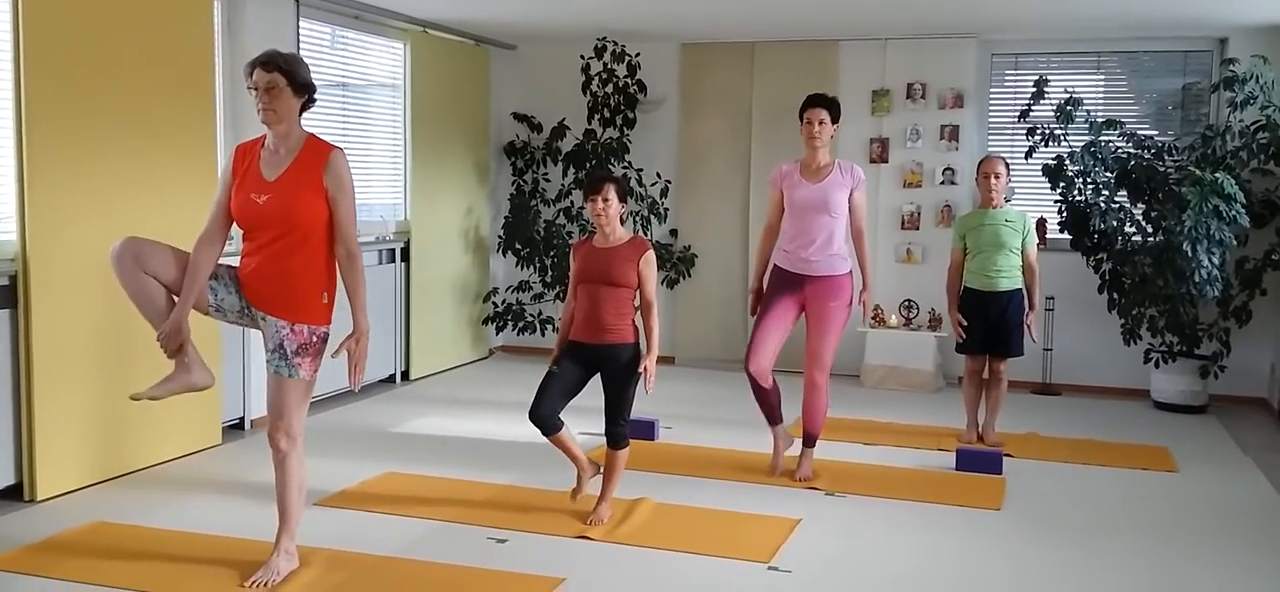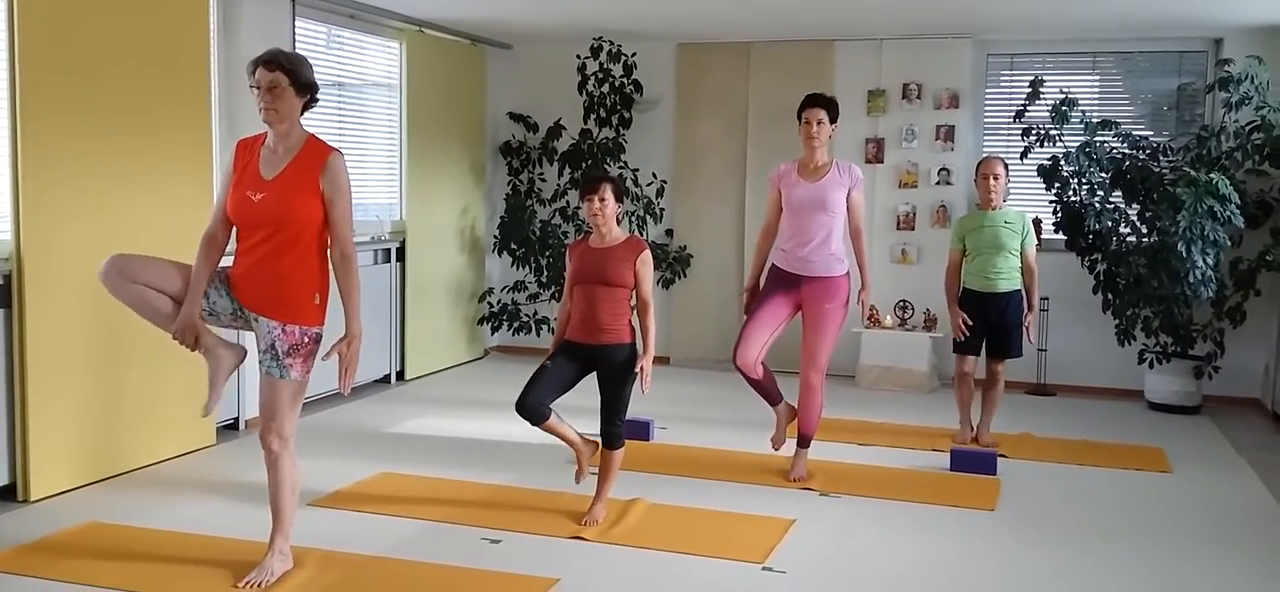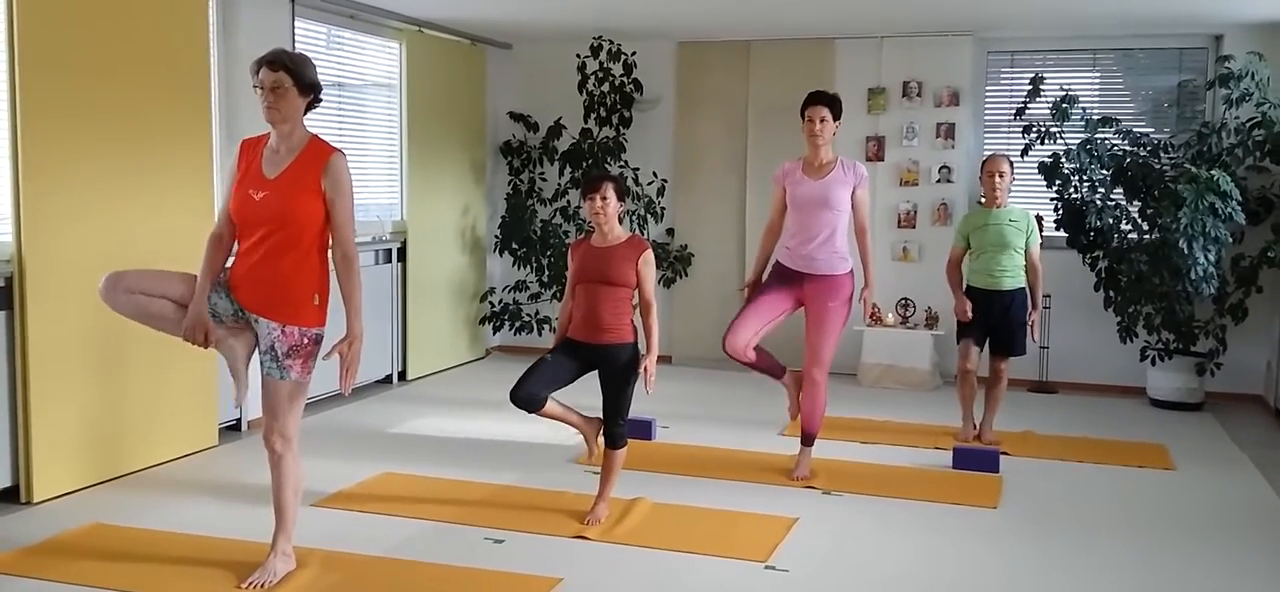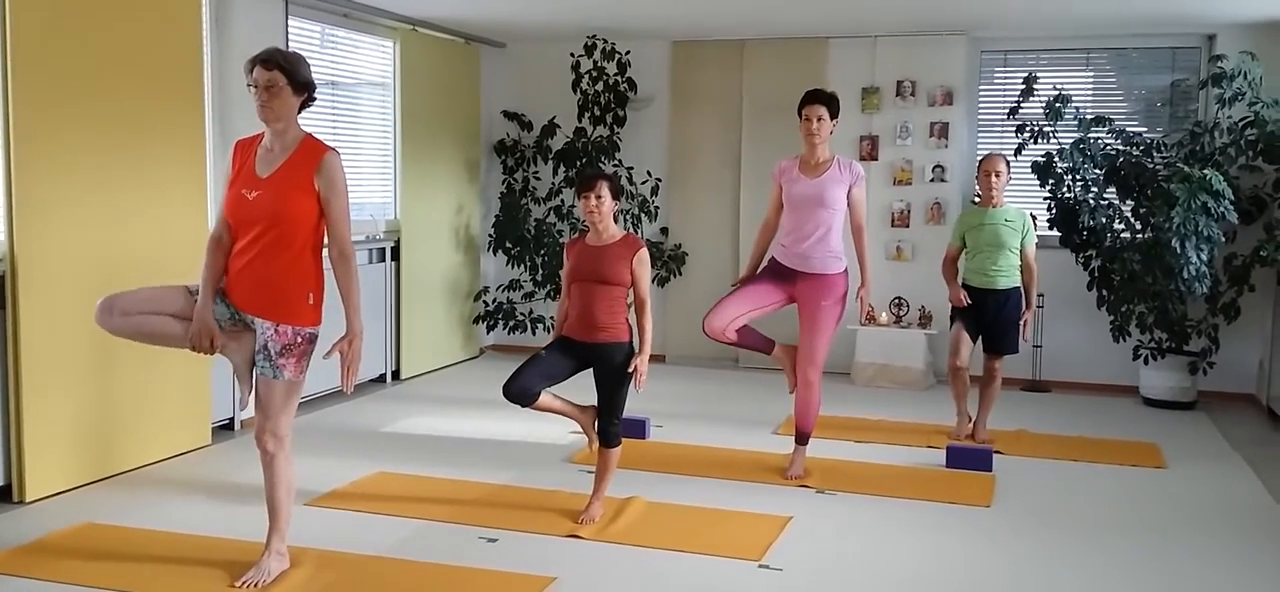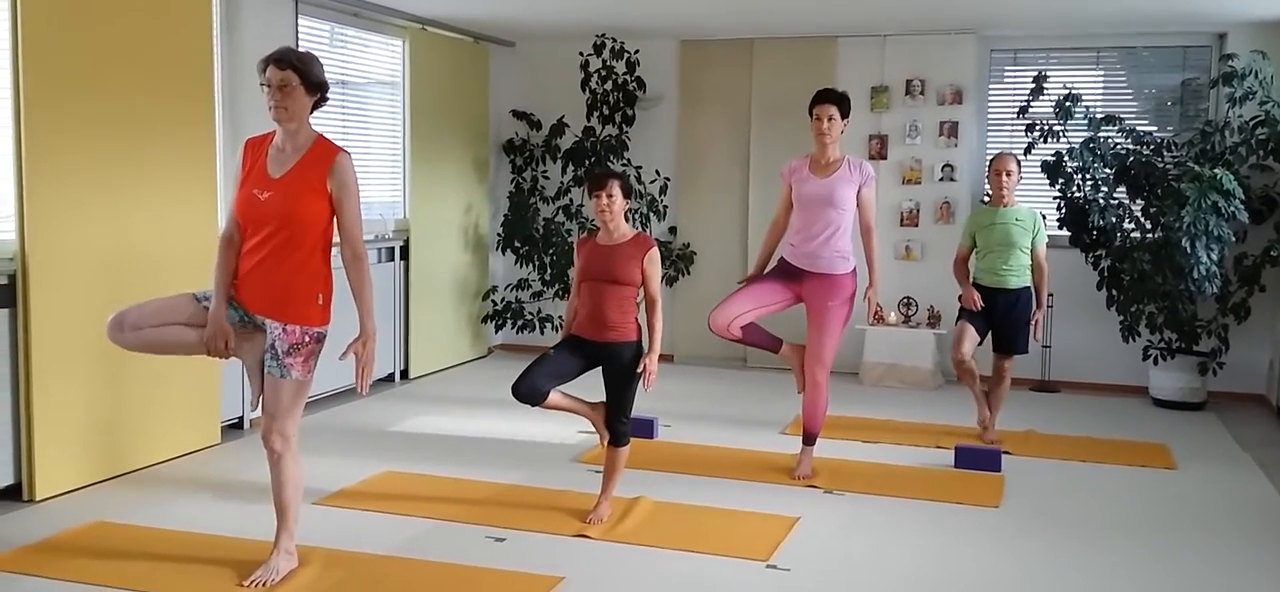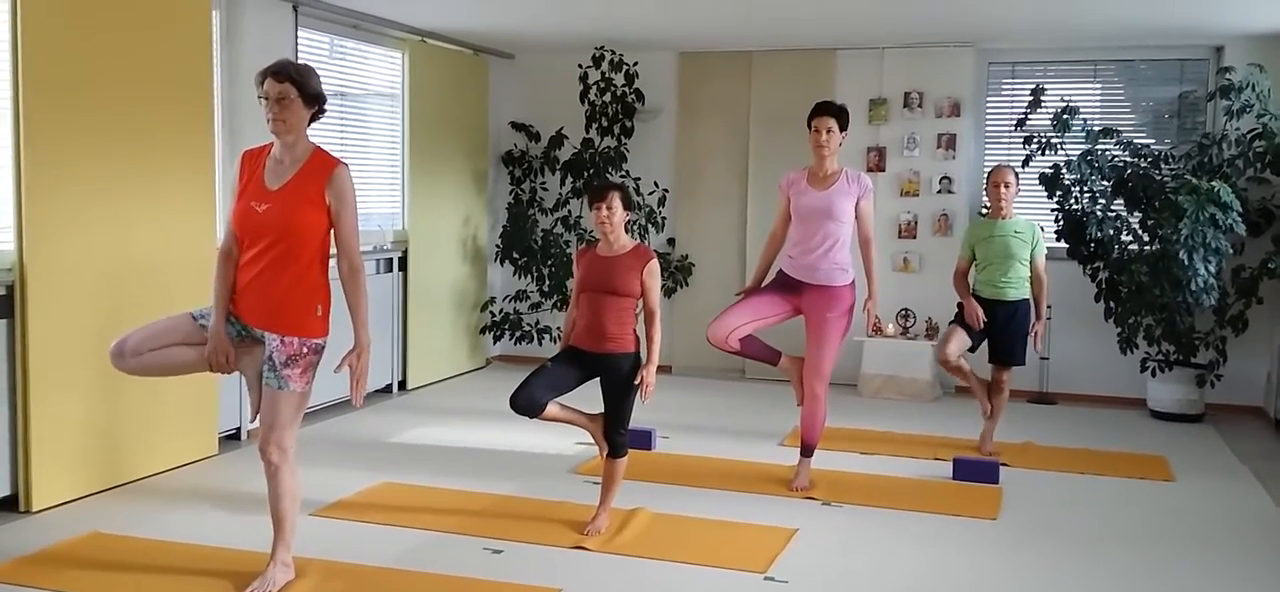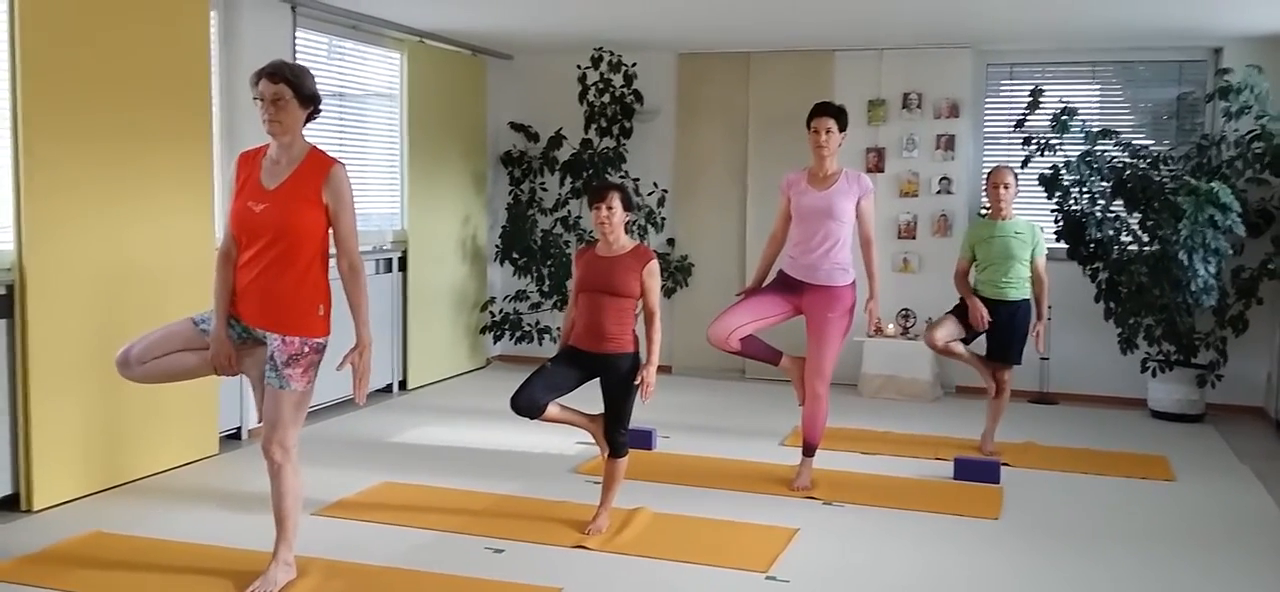
dt=0.3s
person 1, frame 1
left shoulder: (328, 161)
right shoulder: (241, 157)
left elbow: (347, 248)
right elbow: (212, 237)
left wrist: (361, 327)
right wrist: (181, 311)
left hip: (298, 312)
right hip: (245, 293)
left knee: (283, 434)
right knee: (128, 254)
right ankle: (189, 365)
person 1, frame 2
left shoulder: (326, 162)
right shoulder: (242, 152)
left elbow: (343, 250)
right elbow: (217, 232)
left wrist: (353, 329)
right wrist: (190, 305)
left hip: (292, 312)
right hip: (238, 294)
left knee: (276, 435)
right knee: (117, 271)
right ankle: (216, 352)
person 1, frame 3
left shoulder: (328, 163)
right shoulder: (246, 152)
left elbow: (345, 251)
right elbow: (223, 233)
left wrist: (355, 331)
right wrist: (198, 303)
left hip: (294, 312)
right hip: (239, 296)
left knee: (279, 436)
right knee: (115, 288)
right ankle: (231, 341)
person 1, frame 4
left shoulder: (321, 161)
right shoulder: (241, 152)
left elbow: (341, 249)
right elbow: (221, 236)
left wrist: (354, 329)
right wrist: (203, 310)
left hip: (288, 313)
right hip: (234, 298)
left knee: (271, 435)
right knee: (111, 312)
right ankle: (234, 344)
person 1, frame 5
left shoulder: (333, 162)
right shoulder: (251, 150)
left elbow: (354, 251)
right elbow: (231, 236)
left wrist: (368, 330)
right wrist: (216, 311)
left hip: (297, 313)
right hip: (242, 300)
left knee: (278, 435)
right knee: (122, 328)
right ankle: (242, 345)
person 1, frame 6
left shoulder: (331, 175)
right shoulder: (248, 163)
left elbow: (351, 263)
right elbow: (229, 249)
left wrist: (363, 342)
right wrist: (218, 326)
left hip: (295, 326)
right hip: (241, 314)
left knee: (275, 447)
right knee: (125, 354)
right ankle: (242, 360)
person 1, frame 7
left shoulder: (328, 174)
right shoulder: (245, 164)
left elbow: (350, 262)
right elbow: (229, 251)
left wrist: (364, 339)
right wrist: (219, 328)
left hip: (297, 326)
right hip: (242, 315)
left knee: (278, 446)
right knee: (131, 362)
right ankle: (245, 361)
person 2, frame 1
left shoulder: (851, 175)
right shoulder: (783, 174)
left elbow: (858, 231)
right elbow: (771, 229)
left wrist: (867, 283)
right wrist: (756, 280)
left hip: (832, 281)
right hip: (786, 277)
left knee: (817, 373)
right knee: (756, 363)
left ankle: (807, 455)
right ankle: (779, 434)
person 2, frame 2
left shoulder: (849, 175)
right shoulder: (782, 174)
left elbow: (857, 231)
right elbow: (769, 229)
left wrist: (866, 284)
right wrist: (753, 279)
left hip: (829, 282)
right hip: (784, 277)
left knee: (813, 374)
right knee: (744, 357)
left ankle: (801, 455)
right ankle: (782, 409)
person 2, frame 3
left shoulder: (854, 173)
right shoulder: (787, 172)
left elbow: (862, 229)
right elbow: (774, 226)
left wrist: (869, 282)
right wrist: (755, 275)
left hip: (832, 280)
right hip: (787, 273)
left knee: (817, 371)
right knee: (736, 343)
left ankle: (805, 454)
right ankle: (787, 378)
person 2, frame 4
left shoulder: (849, 171)
right shoulder: (784, 170)
left elbow: (859, 228)
right elbow: (770, 224)
left wrist: (866, 281)
right wrist: (749, 271)
left hip: (826, 278)
right hip: (781, 270)
left knee: (810, 371)
right knee: (716, 323)
left ankle: (799, 453)
right ankle: (782, 353)
person 2, frame 5
left shoulder: (860, 172)
right shoulder: (794, 169)
left elbow: (868, 228)
right elbow: (779, 223)
left wrist: (874, 282)
right wrist: (757, 270)
left hip: (835, 278)
right hip: (789, 270)
left knee: (818, 372)
right knee: (721, 320)
left ankle: (806, 453)
right ankle: (790, 351)
person 2, frame 6
left shoulder: (858, 184)
right shoulder: (792, 181)
left elbow: (866, 240)
right elbow: (777, 235)
left wrist: (873, 293)
right wrist: (755, 282)
left hip: (833, 290)
right hip: (788, 282)
left knee: (816, 384)
right knee: (719, 332)
left ankle: (804, 464)
right ankle: (788, 364)
person 2, frame 7
left shoulder: (858, 184)
right shoulder: (792, 182)
left elbow: (867, 240)
right elbow: (778, 236)
left wrist: (874, 294)
right wrist: (756, 282)
left hip: (834, 290)
right hip: (789, 282)
left knee: (817, 384)
right knee: (720, 332)
left ankle: (806, 464)
right ankle: (789, 363)
person 3, frame 1
left shoulder: (641, 250)
right shoulder: (579, 249)
left elbow: (649, 306)
right elbow: (571, 302)
left wrist: (651, 353)
right wrist: (558, 347)
left hip: (621, 350)
right hip: (580, 347)
left knee: (616, 426)
right knee: (541, 412)
left ankle: (605, 501)
right ankle: (585, 466)
person 3, frame 2
left shoulder: (637, 250)
right shoulder: (575, 250)
left elbow: (646, 305)
right elbow: (566, 302)
left wrist: (648, 354)
right wrist: (554, 349)
left hip: (617, 349)
right hip: (576, 346)
left knee: (612, 426)
right knee: (528, 404)
left ankle: (600, 502)
right ankle: (581, 445)
person 3, frame 3
left shoulder: (639, 249)
right shoulder: (577, 249)
left elbow: (648, 305)
right elbow: (568, 301)
left wrist: (651, 353)
right wrist: (555, 347)
left hip: (619, 348)
right hip: (577, 344)
left knee: (615, 425)
right knee: (523, 394)
left ankle: (602, 501)
right ankle: (585, 424)
person 3, frame 4
left shoulder: (634, 248)
right shoulder: (572, 247)
left elbow: (643, 303)
right elbow: (565, 299)
left wrist: (644, 353)
right wrist: (553, 345)
left hip: (615, 347)
right hip: (573, 342)
left knee: (610, 424)
right knee: (516, 388)
left ankle: (597, 500)
right ankle: (582, 415)
person 3, frame 5
left shoulder: (645, 247)
right shoulder: (583, 246)
left elbow: (654, 303)
right elbow: (575, 298)
left wrist: (653, 352)
right wrist: (562, 342)
left hip: (623, 346)
right hip: (581, 341)
left knee: (618, 424)
right knee: (525, 388)
left ankle: (605, 499)
right ankle: (593, 411)
person 3, frame 6
left shoulder: (644, 259)
right shoulder: (583, 256)
left elbow: (653, 315)
right elbow: (574, 308)
left wrist: (651, 363)
right wrist: (560, 352)
left hip: (621, 357)
right hip: (580, 352)
left knee: (616, 434)
right knee: (523, 400)
left ankle: (603, 511)
right ankle: (591, 423)
person 3, frame 7
left shoulder: (644, 259)
right shoulder: (582, 256)
left elbow: (653, 315)
right elbow: (573, 308)
left wrist: (651, 364)
right wrist: (559, 352)
left hip: (620, 357)
right hip: (579, 352)
left knee: (616, 435)
right knee: (524, 402)
left ankle: (604, 511)
right ankle: (592, 423)
person 4, frame 1
left shoulder: (1021, 220)
right shoulder: (965, 222)
left elbow: (1030, 266)
right elbow: (956, 268)
left wrist: (1033, 308)
right wrist: (952, 307)
left hip: (1009, 298)
right hip: (973, 297)
left knee: (998, 367)
right knee: (973, 366)
left ankle: (989, 426)
right ankle: (971, 425)
person 4, frame 2
left shoulder: (1021, 221)
right shoulder: (964, 223)
left elbow: (1029, 268)
right elbow: (953, 269)
left wrist: (1031, 309)
right wrist: (953, 308)
left hip: (1008, 300)
right hip: (972, 298)
left knee: (996, 369)
right knee: (964, 368)
left ankle: (984, 427)
right ankle: (965, 424)
person 4, frame 3
left shoulder: (1025, 219)
right shoulder: (969, 220)
left elbow: (1034, 266)
right elbow: (954, 263)
left wrist: (1036, 307)
right wrist: (958, 296)
left hip: (1012, 298)
right hip: (976, 295)
left knee: (999, 367)
right knee: (967, 365)
left ankle: (987, 425)
right ankle: (967, 422)
person 4, frame 4
left shoulder: (1021, 219)
right shoulder: (966, 218)
left elbow: (1029, 266)
right elbow: (950, 259)
left wrist: (1030, 307)
right wrist: (953, 286)
left hip: (1006, 297)
right hip: (971, 294)
left knee: (993, 365)
right knee: (957, 361)
left ankle: (981, 424)
right ankle: (963, 417)
person 4, frame 5
left shoulder: (1032, 218)
right shoulder: (976, 217)
left elbow: (1040, 266)
right elbow: (961, 260)
left wrist: (1041, 306)
right wrist: (966, 287)
left hip: (1017, 296)
right hip: (982, 293)
left knee: (1003, 365)
right knee: (960, 354)
left ankle: (990, 425)
right ankle: (980, 398)
person 4, frame 6
left shoulder: (1031, 230)
right shoulder: (975, 229)
left elbow: (1039, 277)
right elbow: (960, 273)
left wrist: (1040, 318)
right wrist: (968, 301)
left hip: (1015, 307)
right hip: (980, 304)
left knee: (1002, 376)
right knee: (945, 354)
left ankle: (987, 436)
right ankle: (979, 388)
person 4, frame 7
left shoulder: (1031, 231)
right shoulder: (975, 230)
left elbow: (1039, 278)
right elbow: (960, 274)
left wrist: (1041, 318)
right wrist: (972, 301)
left hip: (1015, 307)
right hip: (980, 302)
left knee: (1002, 376)
right knee: (934, 337)
left ankle: (988, 436)
right ankle: (980, 364)
